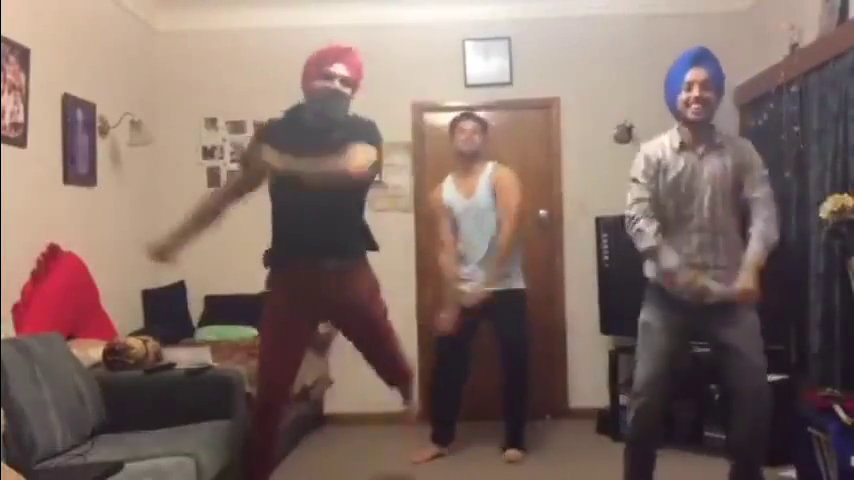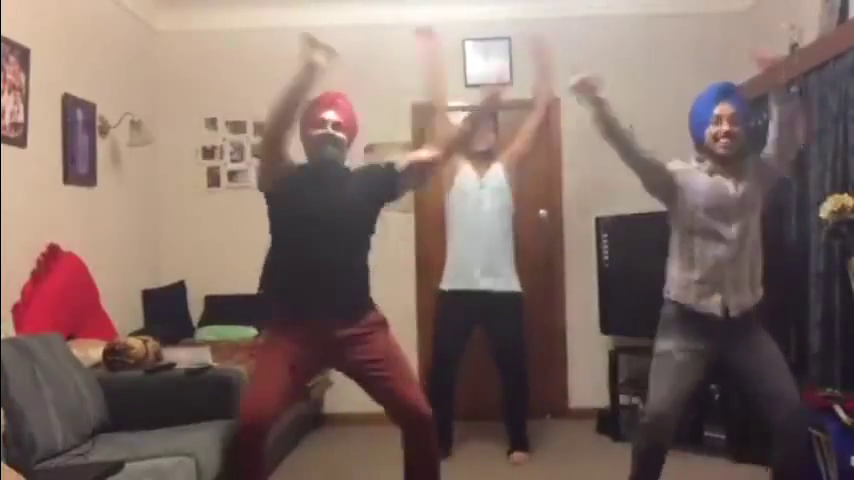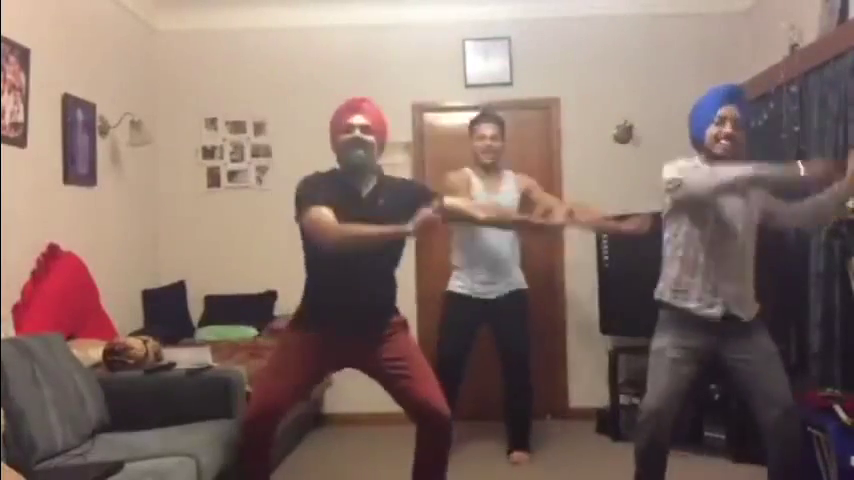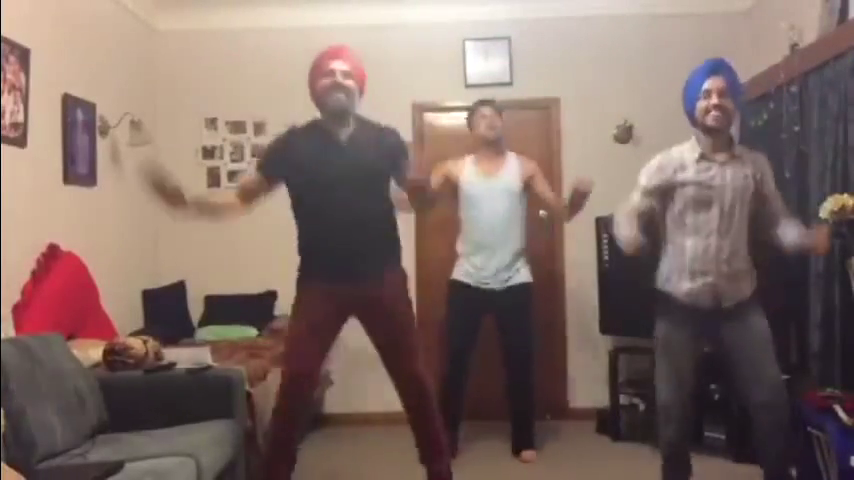
dt=0.4s
person 1, frame 1
left shoulder: (361, 131)
right shoulder: (277, 131)
left elbow: (355, 169)
right elbow: (230, 190)
left wrist: (282, 164)
right wrist: (178, 237)
left hip: (346, 272)
right hip: (290, 276)
left knee: (391, 365)
right knee: (271, 393)
left ankle: (402, 383)
person 1, frame 2
left shoulder: (371, 181)
right shoulder: (283, 180)
left elbow: (440, 151)
right elbow: (273, 135)
left wrist: (485, 109)
right wrist: (307, 74)
left hip: (358, 325)
right hip: (293, 326)
left knee: (419, 417)
right knee: (252, 422)
person 1, frame 3
left shoulder: (405, 191)
right shoulder: (314, 189)
left elbow: (476, 213)
right elbow: (329, 236)
left wrist: (539, 222)
right wrist: (405, 229)
left hip: (381, 328)
right hip: (316, 328)
left knee: (436, 415)
right knee: (259, 416)
person 1, frame 4
left shoulder: (385, 140)
right shoulder: (291, 145)
right elbow: (241, 198)
right wrist: (187, 200)
left hip: (382, 279)
right hip: (319, 284)
left knee: (413, 380)
right knee: (294, 388)
person 2, frame 1
left shoulder: (740, 152)
right shoulder: (652, 153)
left elbow: (763, 210)
right elbow: (636, 217)
left wrist: (753, 266)
right wrist: (676, 269)
left hip: (728, 293)
right hip: (667, 293)
left knee: (754, 391)
right knee: (647, 393)
person 2, frame 2
left shoulder: (757, 174)
right shoulder: (678, 179)
left elbow: (787, 142)
right elbow: (634, 156)
left wrist: (778, 93)
right wrist: (599, 107)
left hip: (743, 319)
right hip: (687, 317)
left knee: (789, 412)
right knee: (659, 415)
person 2, frame 3
left shoulder: (753, 189)
right shoulder: (679, 175)
left elbow: (798, 217)
right elbow: (717, 181)
right wrist: (794, 172)
left hip: (739, 319)
right hip: (684, 317)
left knee: (781, 411)
right knee: (656, 413)
person 2, frame 4
left shoulder: (756, 165)
right shoulder: (667, 165)
left elbow: (777, 222)
right elbow: (630, 214)
left wrist: (805, 238)
right wrist: (628, 234)
left hip: (739, 303)
right hip: (682, 305)
left knee: (770, 400)
right knee: (673, 411)
person 3, frame 1
left shoulder: (502, 176)
right shoulder: (441, 191)
left elbow: (508, 230)
right elbow: (446, 249)
left wrist: (486, 280)
right wrist: (452, 300)
left hip: (505, 287)
right hip: (462, 288)
left knee: (515, 364)
right knee: (447, 364)
left ankle: (515, 440)
right ankle: (440, 438)
person 3, frame 2
left shoulder: (505, 165)
right shoulder: (453, 168)
left elbow: (538, 112)
right elbow: (440, 109)
left wrist: (541, 64)
right wrist: (432, 54)
left hip: (502, 288)
right hip: (455, 288)
left knee: (513, 370)
right knee: (441, 370)
left ankle: (518, 441)
right ankle: (436, 440)
person 3, frame 3
left shoulder: (520, 182)
right shoulder: (458, 180)
left elbow: (568, 211)
left wrist: (618, 226)
right wrist: (542, 217)
left hip: (509, 290)
right hip: (464, 291)
left knee: (517, 368)
right knee: (447, 367)
left ankle: (518, 442)
person 3, frame 4
left shoulder: (524, 166)
right shoulder: (455, 168)
left elbow: (561, 211)
right elbow: (421, 195)
left wrist: (577, 197)
left hip: (514, 281)
right hip: (468, 280)
left knee: (520, 363)
right knee: (454, 361)
left ankle: (524, 440)
right ankle: (446, 439)
